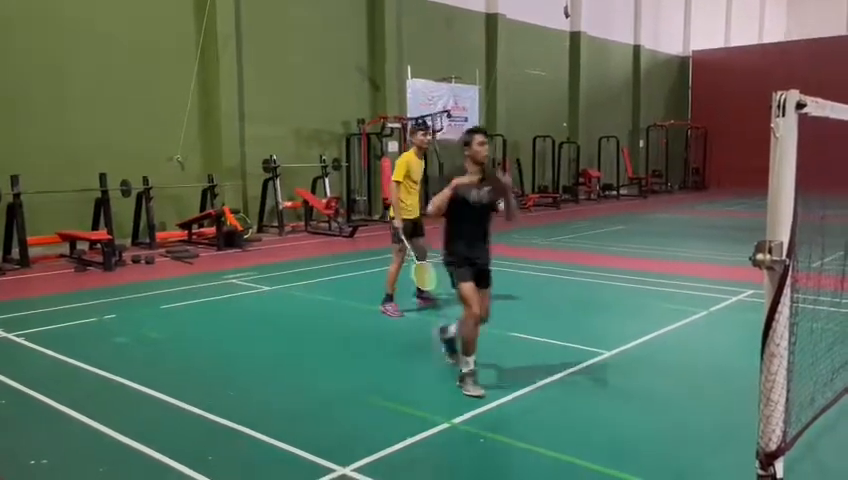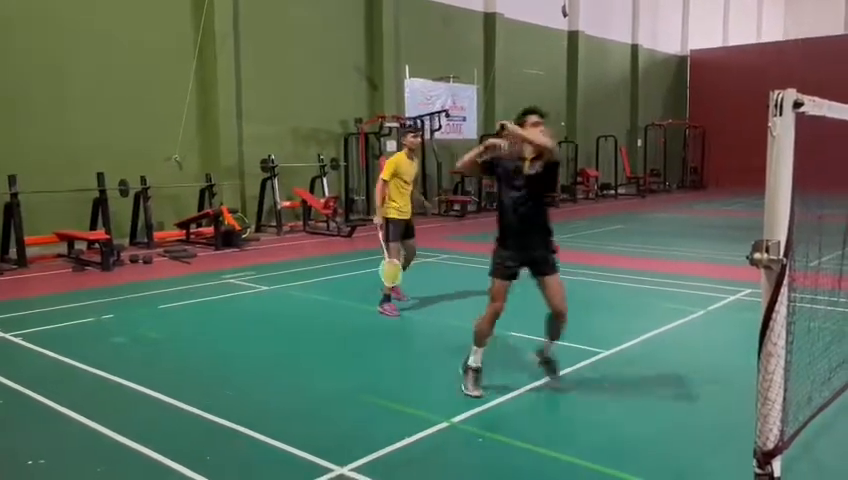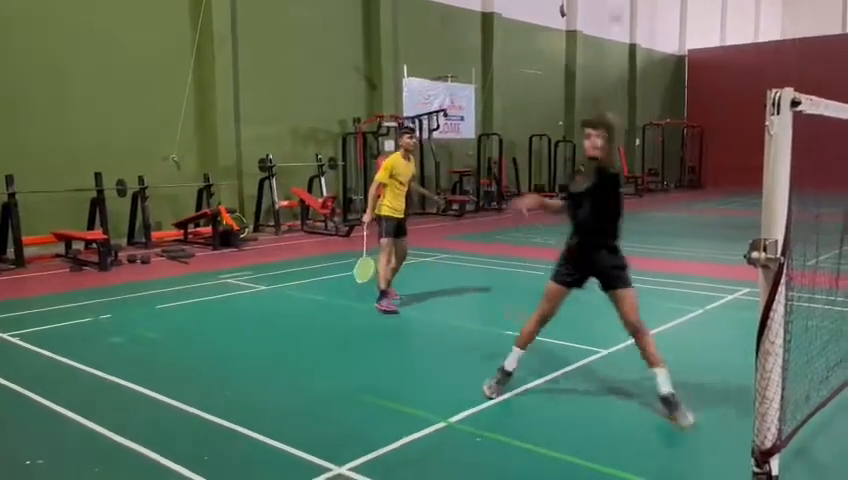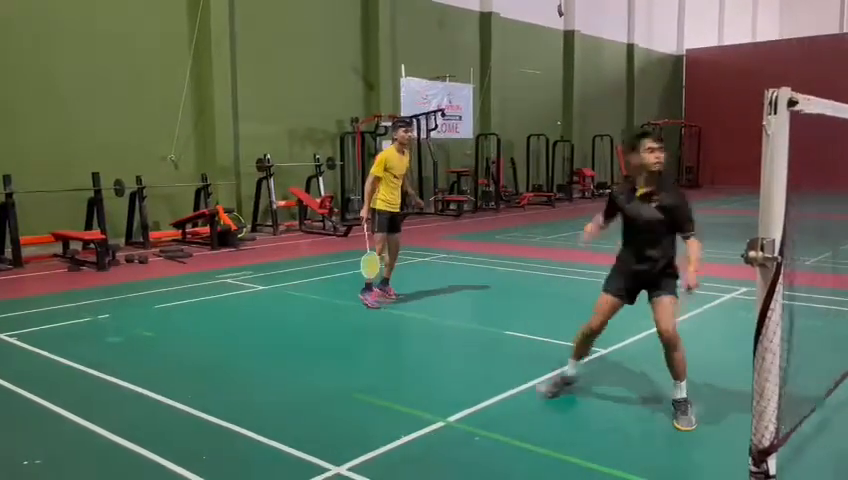
dt=0.2s
person 1, frame 1
left shoulder: (492, 183)
right shoulder: (457, 181)
left elbow: (511, 216)
right elbow: (432, 211)
left wrist: (507, 190)
right wrist: (454, 185)
left hip: (480, 257)
right hip: (458, 258)
left knee: (482, 315)
right knee: (473, 312)
left ankle: (449, 332)
right ankle: (466, 372)
person 1, frame 2
left shoulder: (547, 159)
right shoulder: (502, 160)
left elbow: (550, 147)
right elbow: (461, 167)
left wrist: (515, 130)
right wrist: (485, 146)
left hip: (540, 246)
right hip: (508, 246)
left knee: (559, 311)
right knee: (494, 310)
left ankle: (547, 353)
right ankle: (472, 366)
person 1, frame 3
left shoulder: (608, 174)
right shoulder: (580, 178)
left elbow: (609, 161)
left wrist: (602, 145)
right wrist: (537, 201)
left hip: (608, 258)
right hip: (575, 256)
left knee: (635, 326)
right knee: (542, 315)
left ankle: (666, 393)
right ankle: (507, 370)
person 1, frame 4
left shoulder: (673, 195)
right shoulder: (621, 192)
left elbow: (691, 240)
right elbow: (606, 217)
left wrist: (692, 269)
right wrist: (594, 226)
left hip: (662, 272)
right hip: (627, 269)
left knee: (669, 335)
right knee: (593, 327)
left ankle: (681, 400)
right ankle: (569, 375)
person 2, frame 1
left shoulder: (421, 160)
right shoulder: (405, 159)
right elbow: (393, 188)
right wrist: (397, 217)
left hip: (415, 215)
right hip: (401, 216)
left knee: (422, 253)
right knee: (398, 259)
left ankle: (421, 292)
right ankle: (387, 301)
person 2, frame 2
left shoulder: (415, 161)
right shoulder: (395, 160)
right elbow: (379, 187)
left wrist: (423, 201)
right wrist: (379, 214)
left hip: (407, 215)
right hip: (392, 215)
left knee: (411, 253)
right knee: (394, 258)
left ankle: (392, 285)
right ankle: (385, 301)
person 2, frame 3
left shoulder: (411, 161)
right shoulder: (391, 161)
right elbow: (375, 187)
left wrist: (431, 196)
right wrist: (368, 212)
left hip: (400, 213)
right hip: (385, 212)
left knee: (401, 253)
right knee: (386, 253)
left ankle: (386, 285)
right ankle: (382, 297)
person 2, frame 4
left shoulder: (406, 155)
right shoulder: (385, 155)
right elbow: (370, 181)
left wrist: (415, 197)
right wrist: (365, 207)
left hip: (395, 208)
right hip: (380, 207)
left knee: (394, 248)
right knee: (379, 248)
left ankle: (384, 284)
right ankle: (367, 290)
